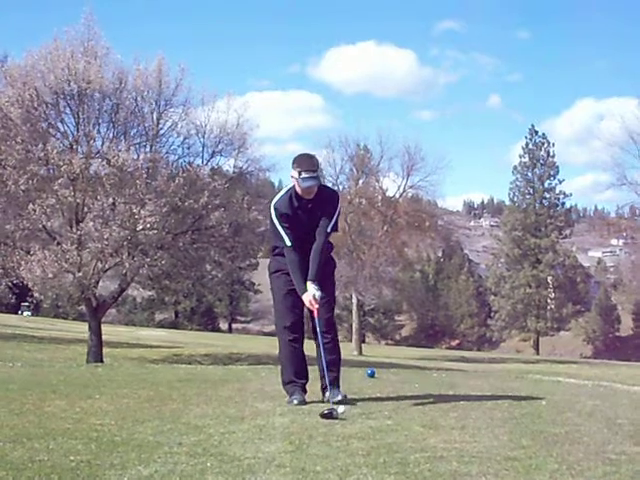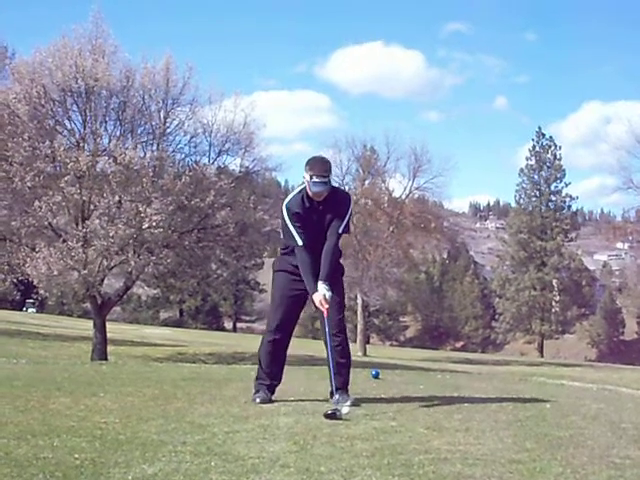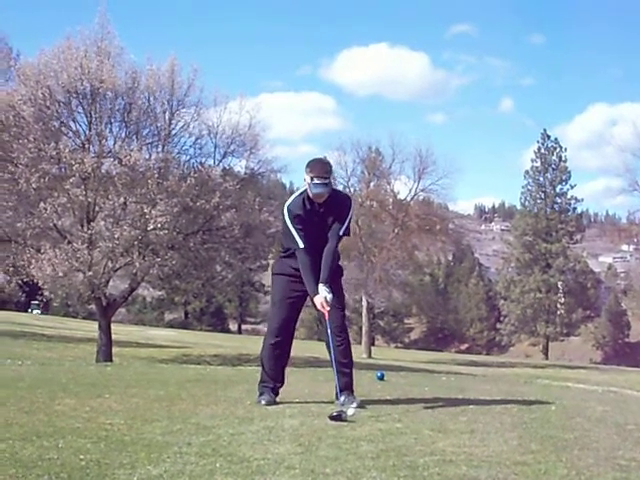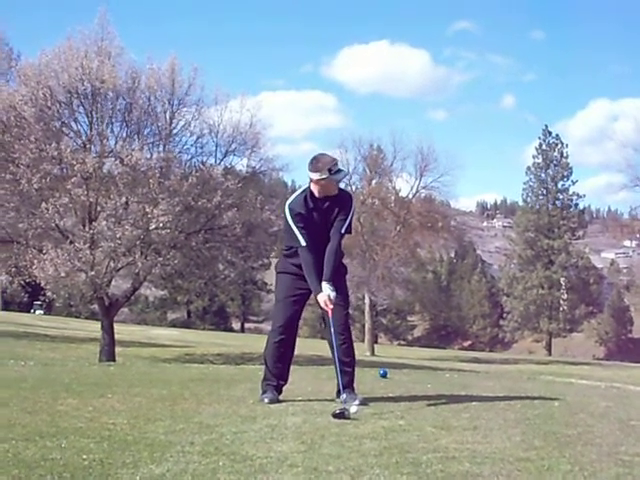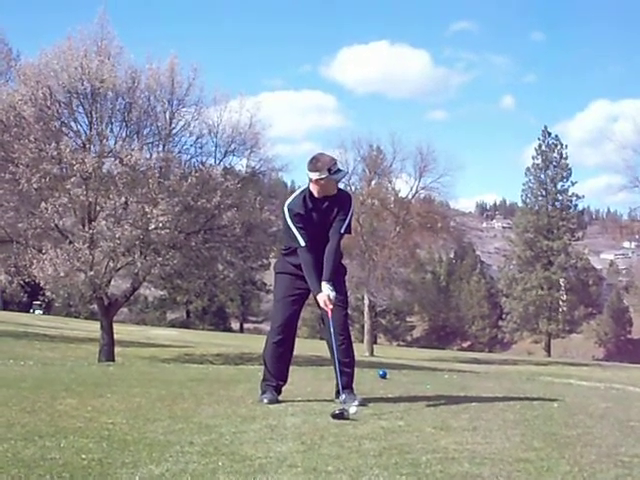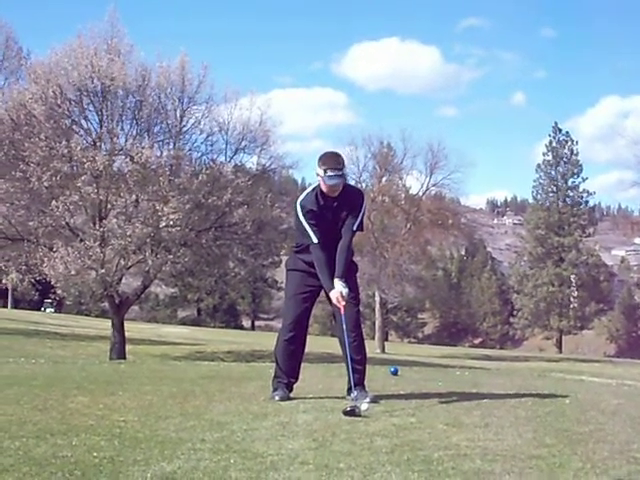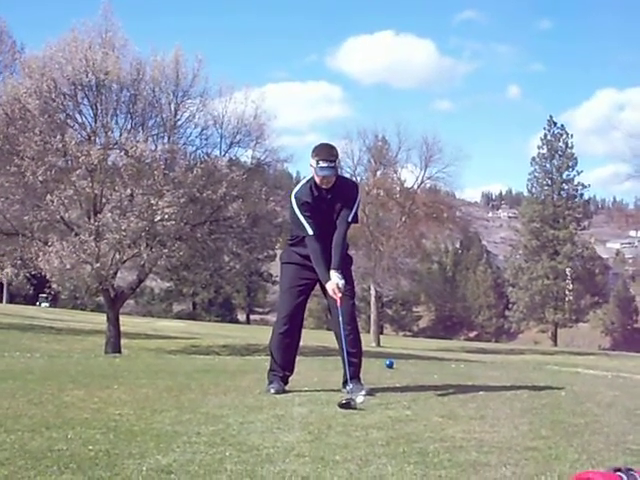
dt=0.7s
person 1, frame 1
left shoulder: (330, 197)
right shoulder: (280, 204)
left elbow: (321, 240)
right elbow: (290, 249)
left wrist: (312, 282)
right wrist: (302, 289)
left hip: (320, 264)
right hip: (285, 266)
left knee: (326, 323)
right knee: (289, 326)
left ankle: (331, 385)
right ankle: (295, 388)
person 1, frame 2
left shoulder: (342, 200)
right shoulder: (291, 204)
left elbow: (332, 242)
right elbow: (301, 249)
left wrist: (323, 283)
right wrist: (312, 289)
left hip: (328, 268)
right hip: (291, 267)
left knee: (336, 326)
right knee: (277, 325)
left ankle: (340, 389)
right ankle: (264, 386)
person 1, frame 3
left shoulder: (342, 202)
right shoulder: (293, 207)
left elbow: (332, 244)
right elbow: (302, 251)
left wrist: (324, 285)
right wrist: (313, 292)
left hip: (328, 270)
right hip: (291, 270)
left knee: (338, 327)
right knee: (278, 327)
left ankle: (345, 391)
right ankle: (268, 388)
person 1, frame 4
left shoulder: (344, 200)
right shoulder: (295, 205)
left elbow: (335, 242)
right elbow: (305, 250)
left wrist: (327, 283)
right wrist: (317, 290)
left hip: (331, 269)
right hip: (294, 268)
left knee: (341, 325)
right knee: (283, 325)
left ankle: (346, 389)
right ankle: (271, 386)
person 1, frame 5
left shoulder: (343, 199)
right shoulder: (294, 205)
left elbow: (334, 242)
right elbow: (304, 250)
left wrist: (327, 283)
right wrist: (316, 290)
left hip: (330, 269)
right hip: (293, 268)
left knee: (340, 326)
right knee: (281, 325)
left ankle: (346, 389)
right ankle: (270, 387)
person 1, frame 6
left shoulder: (355, 197)
right shoulder: (306, 202)
left elbow: (346, 240)
right elbow: (317, 247)
left wrist: (339, 280)
right wrist: (329, 287)
left hip: (341, 267)
right hip: (305, 265)
left knee: (351, 323)
right knee: (292, 322)
left ankle: (357, 386)
right ankle: (282, 384)
person 1, frame 7
left shoulder: (350, 189)
right shoulder: (300, 195)
left elbow: (341, 232)
right elbow: (312, 239)
left wrist: (336, 272)
right wrist: (325, 279)
left hip: (336, 259)
right hip: (300, 258)
left knee: (347, 316)
right knee: (287, 315)
left ankle: (353, 379)
right ankle: (277, 377)
